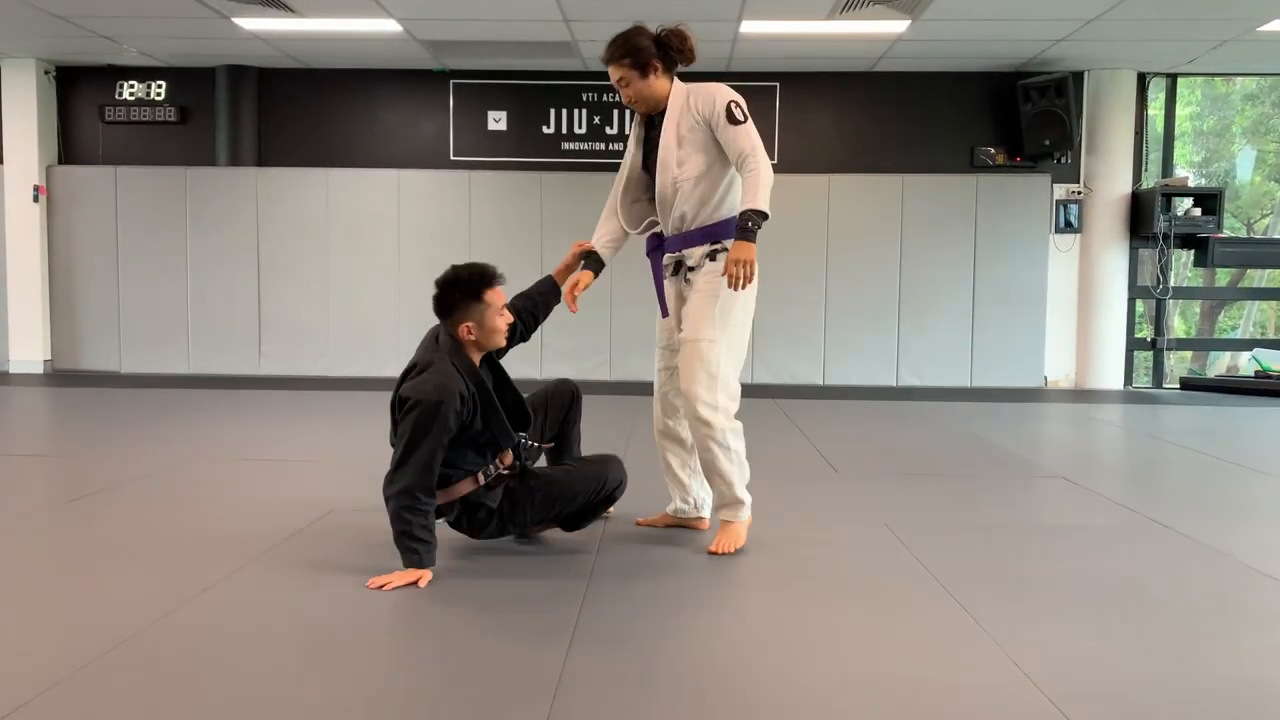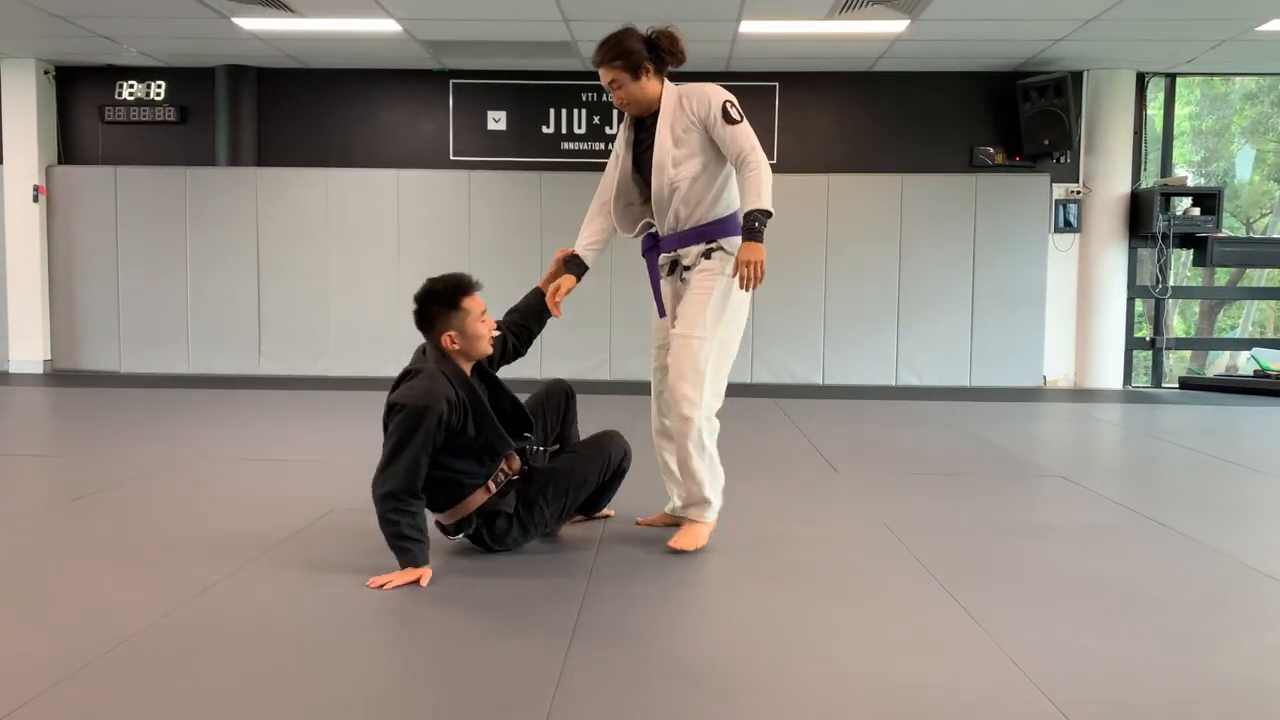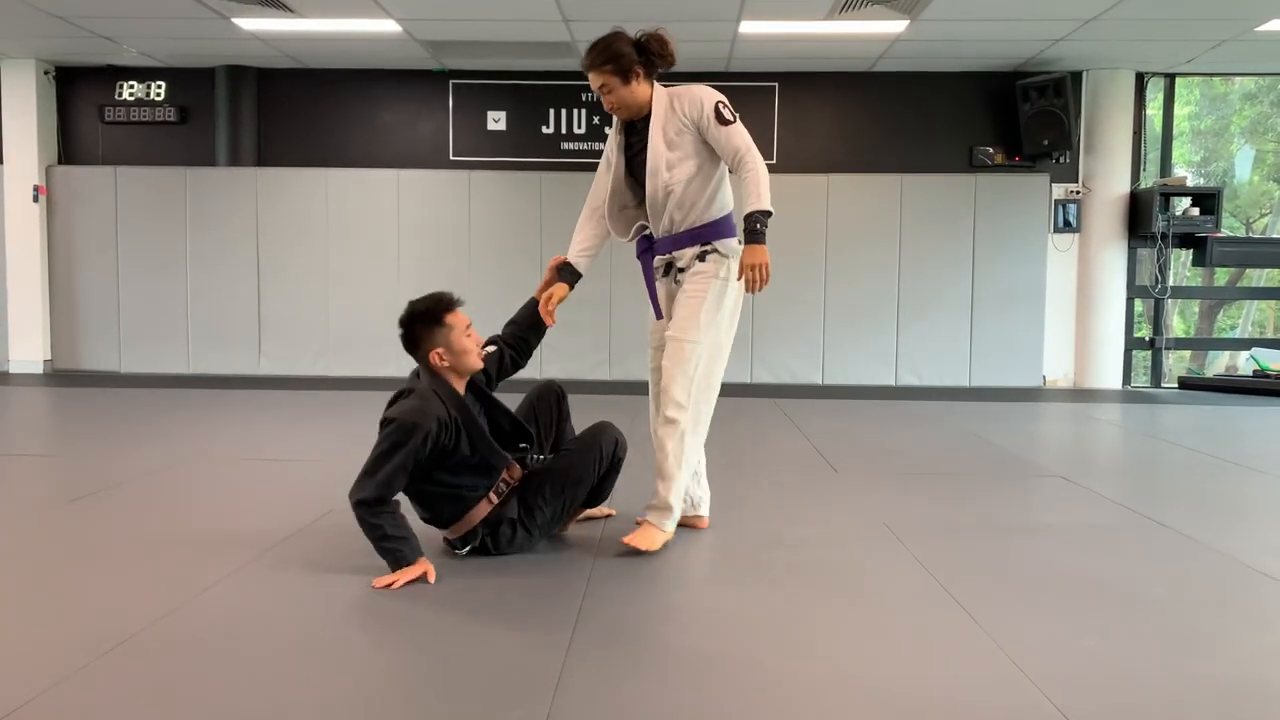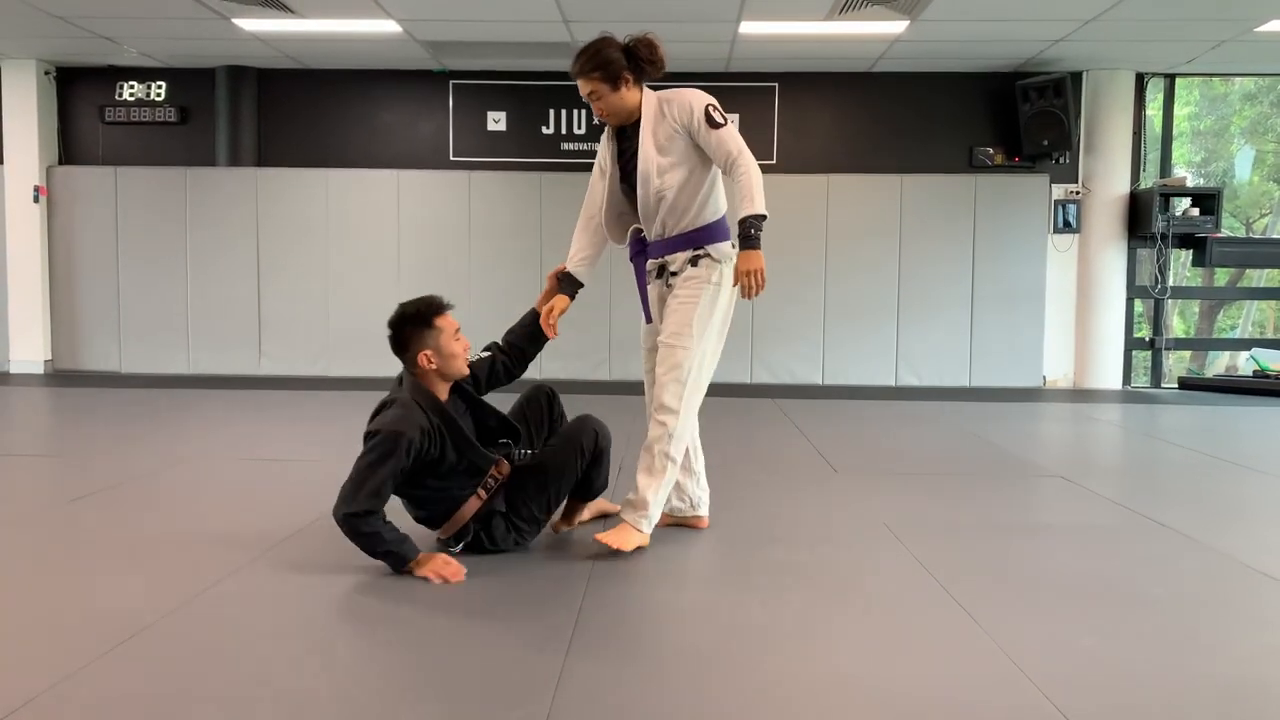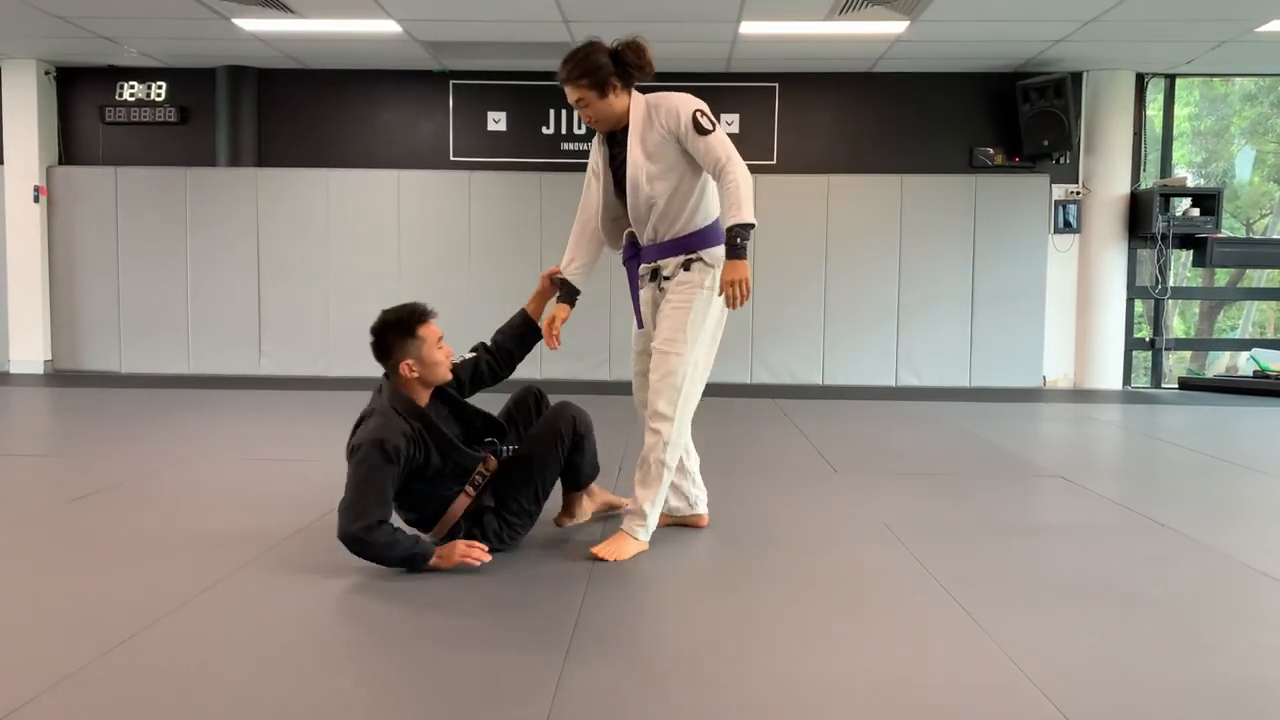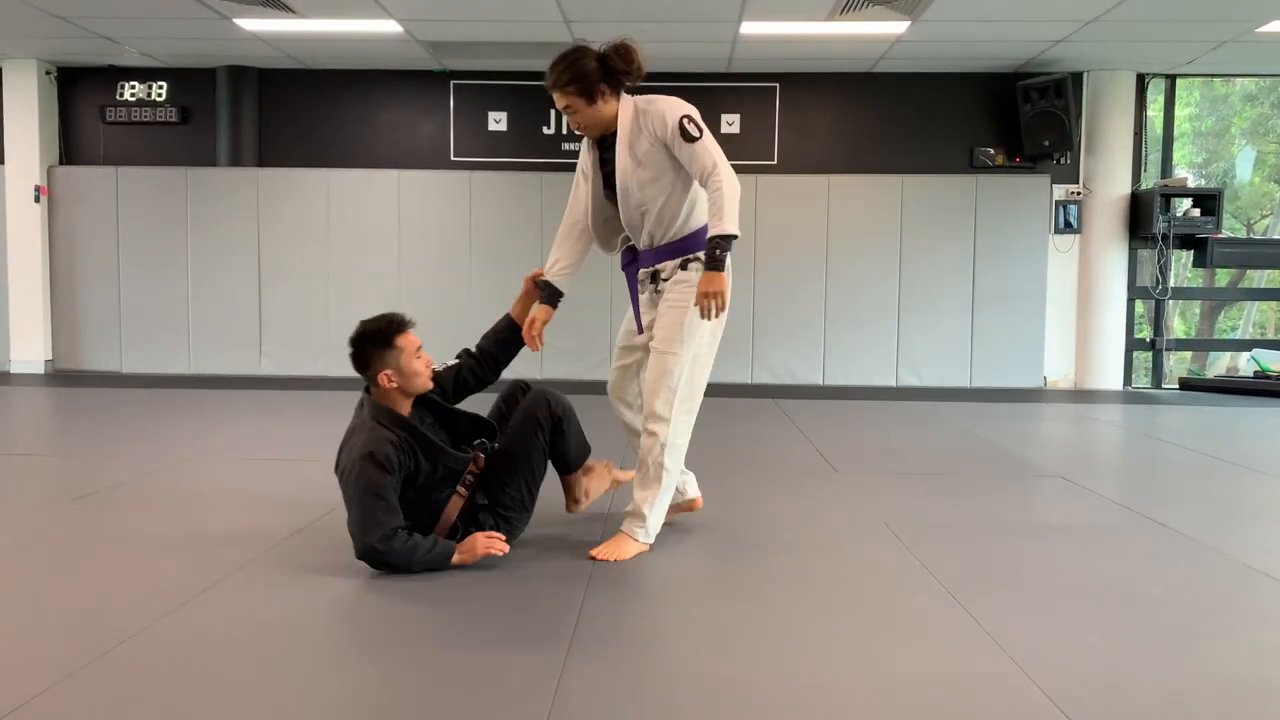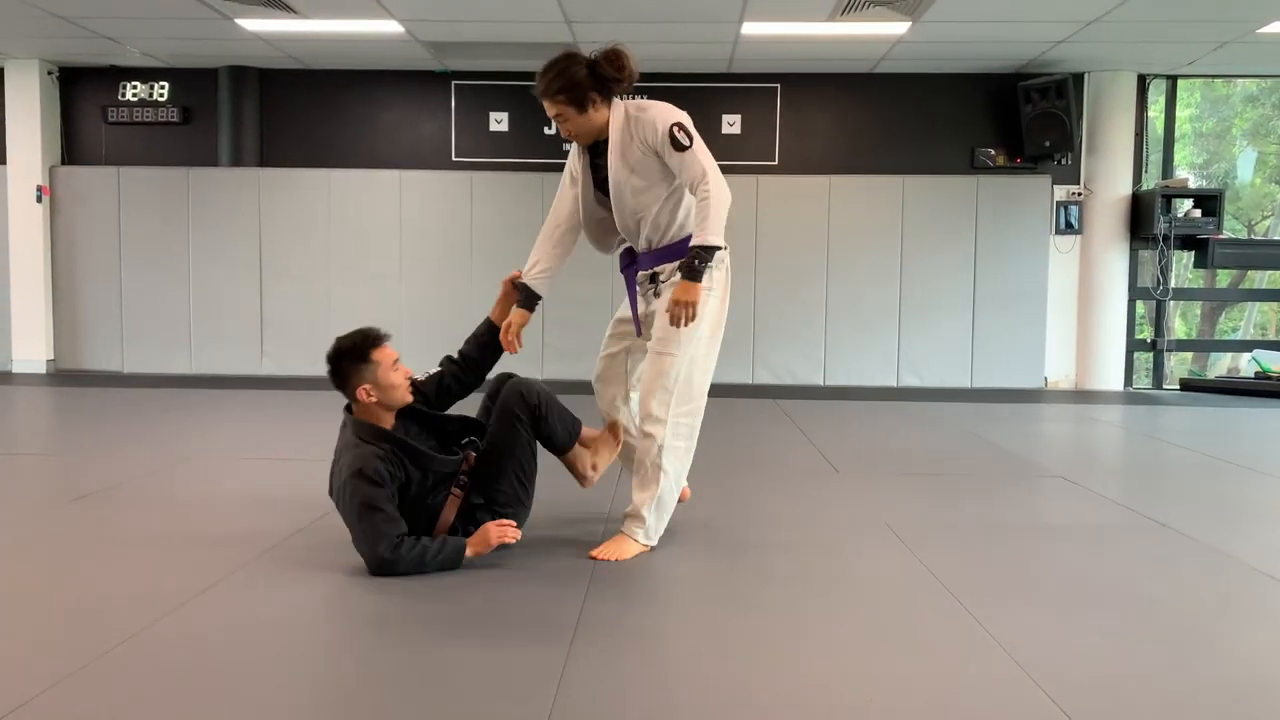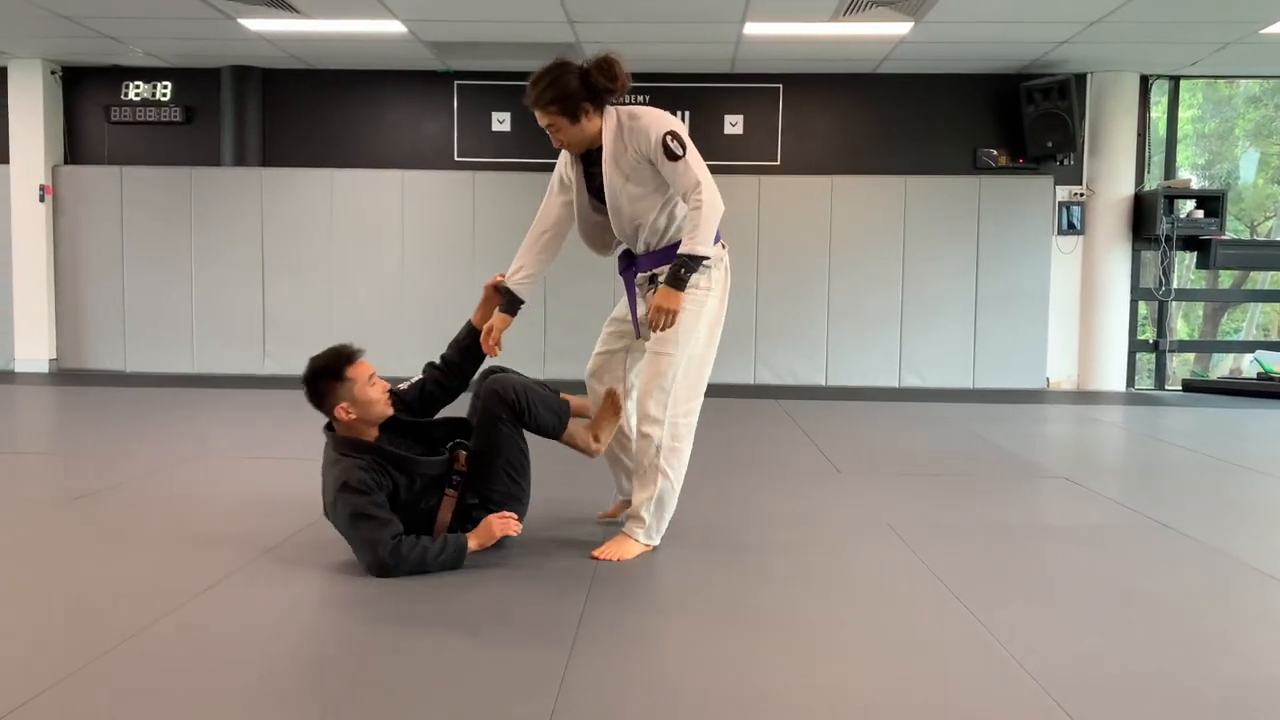
dt=0.1s
person 1, frame 1
left shoulder: (711, 100)
right shoulder: (644, 128)
left elbow: (756, 165)
right elbow: (625, 204)
left wrist: (746, 234)
right wrist: (590, 265)
left hip: (720, 263)
right hip: (676, 266)
left knee: (704, 388)
right knee: (671, 393)
left ankle: (734, 509)
right ankle: (690, 505)
person 1, frame 2
left shoulder: (705, 100)
right shoulder: (630, 132)
left elbow: (754, 164)
right elbow: (606, 207)
left wrist: (753, 233)
right wrist: (573, 269)
left hip: (716, 258)
right hip: (670, 265)
left knee: (690, 387)
right knee: (668, 391)
left ankle: (702, 505)
right ankle: (688, 502)
person 1, frame 3
left shoulder: (696, 102)
right shoulder: (620, 136)
left elbow: (750, 164)
right elbow: (598, 211)
left wrist: (755, 235)
right wrist: (566, 278)
left hip: (711, 259)
right hip: (665, 267)
left knee: (681, 390)
right knee: (664, 391)
left ankle: (665, 512)
right ankle: (690, 505)
person 1, frame 4
left shoulder: (687, 105)
right shoulder: (612, 142)
left elbow: (743, 167)
right elbow: (595, 219)
left wrist: (750, 241)
right wrist: (565, 289)
left hip: (705, 263)
right hip: (658, 268)
left knee: (672, 394)
right knee: (665, 393)
left ankle: (639, 517)
right ankle: (689, 504)
person 1, frame 5
left shoulder: (676, 110)
right shoulder: (603, 146)
left elbow: (733, 174)
right elbow: (589, 225)
left wrist: (737, 251)
right wrist: (564, 297)
left hip: (696, 266)
right hip: (652, 272)
left knee: (666, 399)
right knee: (652, 396)
left ankle: (638, 525)
right ankle: (688, 503)
person 1, frame 6
left shoulder: (666, 115)
right shoulder: (594, 150)
left elbow: (723, 182)
right elbow: (576, 228)
left wrist: (713, 262)
right wrist: (545, 299)
left hip: (696, 268)
right hip: (647, 275)
left knee: (663, 401)
right knee: (625, 391)
left ankle: (641, 527)
right ankle: (681, 489)
person 1, frame 7
left shoulder: (657, 121)
right shoulder: (583, 154)
left elbow: (712, 190)
right elbow: (558, 230)
left wrist: (693, 274)
right wrist: (523, 302)
left hip: (690, 272)
right hip: (645, 275)
left knee: (662, 401)
right knee: (610, 383)
left ankle: (642, 527)
right ankle: (667, 483)
person 1, frame 8
left shoulder: (650, 128)
right shoulder: (573, 161)
left elbow: (706, 200)
right elbow: (543, 235)
left wrist: (676, 283)
right wrist: (505, 307)
left hip: (694, 269)
right hip: (643, 274)
left knee: (661, 400)
right knee: (604, 381)
left ankle: (645, 527)
right ankle: (637, 487)
person 2, frame 1
left shoulder: (457, 336)
right shoulder: (438, 393)
left elbow: (521, 317)
right elbow: (406, 485)
left wrist: (565, 271)
right wrist: (417, 562)
left hip: (493, 455)
right hip: (482, 500)
left knee: (565, 394)
right knee: (611, 473)
left ankle: (566, 498)
right ankle: (548, 515)
person 2, frame 2
left shoulder: (459, 360)
right shoulder: (426, 401)
left elbow: (512, 336)
right elbow: (392, 491)
left wrist: (551, 279)
right wrist: (414, 562)
left hip: (502, 474)
right hip: (498, 521)
left knee: (558, 393)
right knee: (612, 447)
left ankle: (573, 502)
right ankle: (568, 509)
person 2, frame 3
left shoulder: (456, 375)
right shoulder: (418, 418)
left elbow: (510, 350)
right elbow: (369, 497)
left wrist: (546, 288)
right wrist: (409, 560)
left hip: (501, 480)
right hip: (499, 527)
left knee: (550, 395)
right knee: (606, 438)
left ankle: (569, 501)
right ankle: (570, 512)
person 2, frame 4
left shoulder: (447, 377)
right shoulder: (400, 428)
left elbow: (506, 359)
right elbow: (353, 512)
left wrist: (549, 298)
right wrist: (415, 560)
left hip: (489, 482)
right hip: (491, 526)
left knee: (542, 396)
right knee: (589, 431)
left ankle: (573, 494)
right ankle: (574, 513)
person 2, frame 5
left shoulder: (433, 382)
right shoulder: (385, 440)
left elbow: (496, 359)
right elbow: (358, 531)
left wrist: (541, 299)
right wrist: (435, 554)
left hip: (487, 481)
right hip: (483, 524)
left knee: (531, 398)
right knee: (568, 418)
left ankle: (583, 493)
right ankle: (577, 505)
person 2, frame 6
left shoulder: (413, 391)
right shoulder: (373, 454)
left elbow: (477, 367)
right elbow: (376, 546)
left wrist: (524, 303)
right wrist: (458, 553)
left hip: (472, 484)
right hip: (482, 519)
left knee: (521, 392)
right knee: (543, 402)
left ankle: (579, 474)
right ankle: (579, 490)
person 2, frame 7
left shoulder: (396, 401)
right shoulder: (362, 469)
left elbow: (462, 373)
right elbow: (385, 555)
left wrist: (504, 306)
right wrist: (469, 546)
left hip: (466, 484)
right hip: (481, 516)
left knee: (507, 385)
right knee: (522, 395)
left ankle: (588, 443)
right ankle: (585, 464)
person 2, frame 8
left shoulder: (382, 409)
right shoulder: (351, 481)
left elbow: (444, 379)
right elbow: (386, 557)
left wrist: (486, 309)
right wrist: (472, 540)
left hip: (463, 481)
right hip: (478, 509)
left knee: (495, 379)
right knee: (502, 390)
right ankle: (588, 438)
